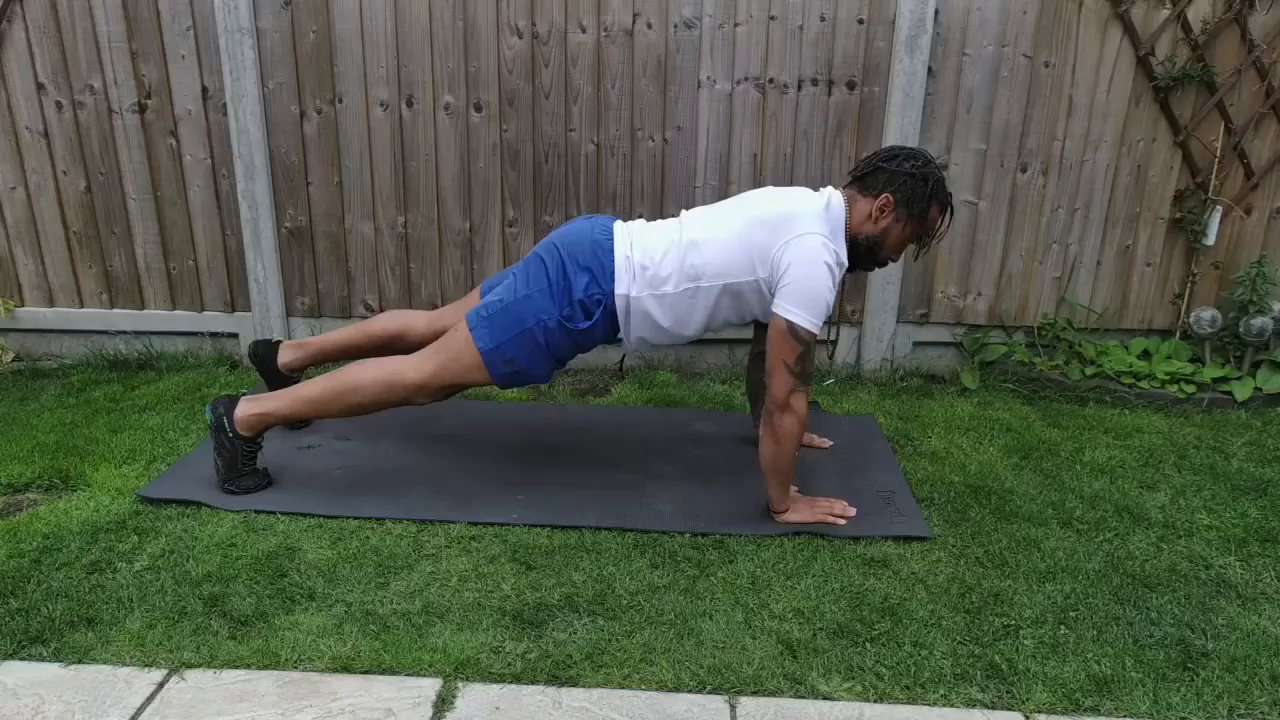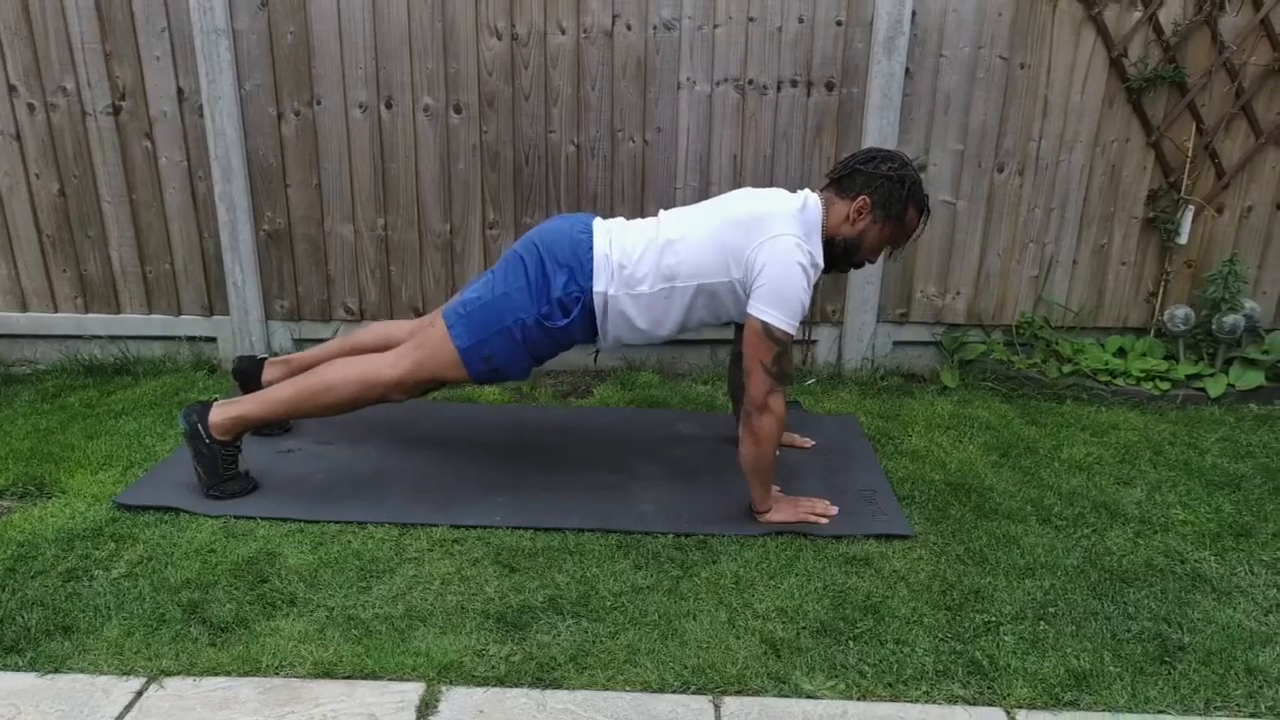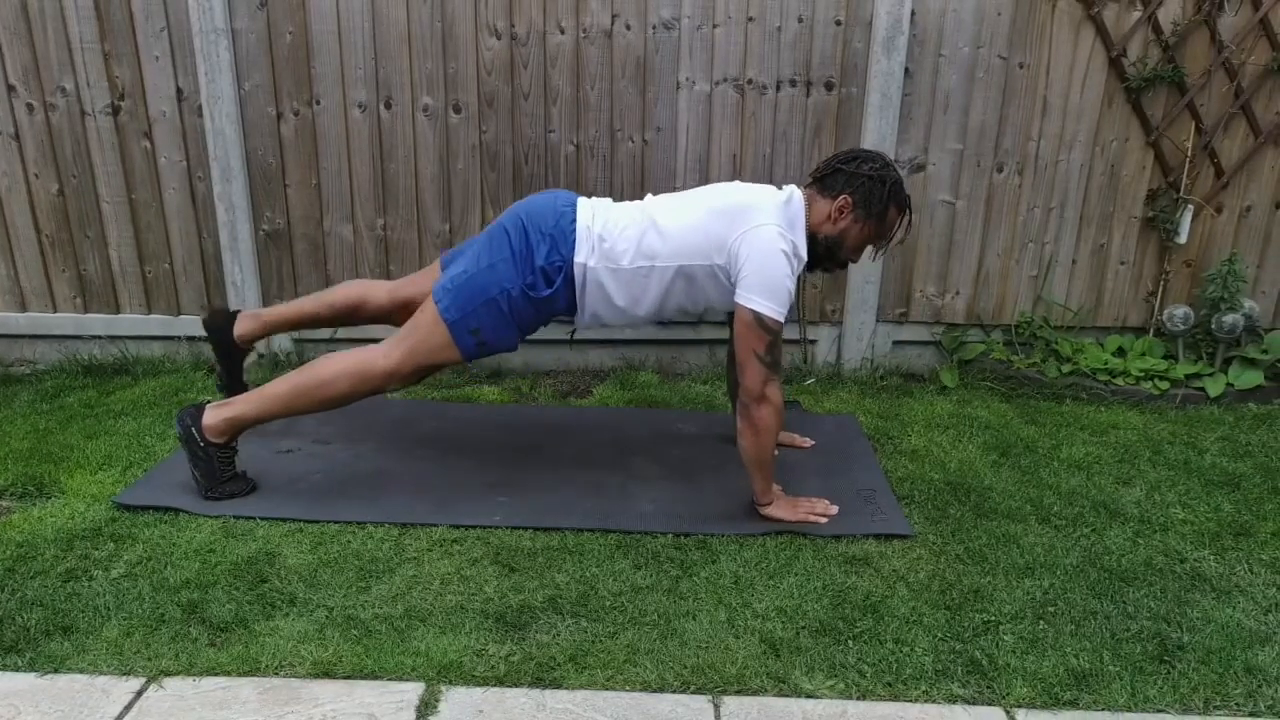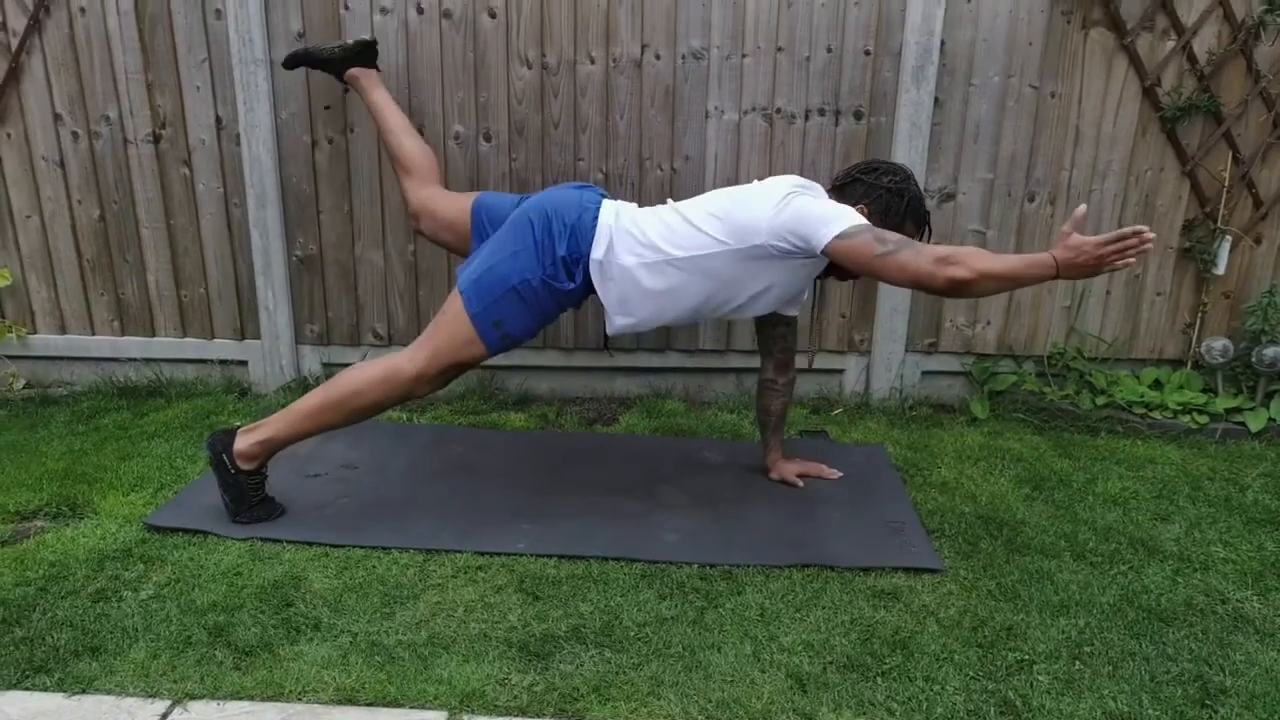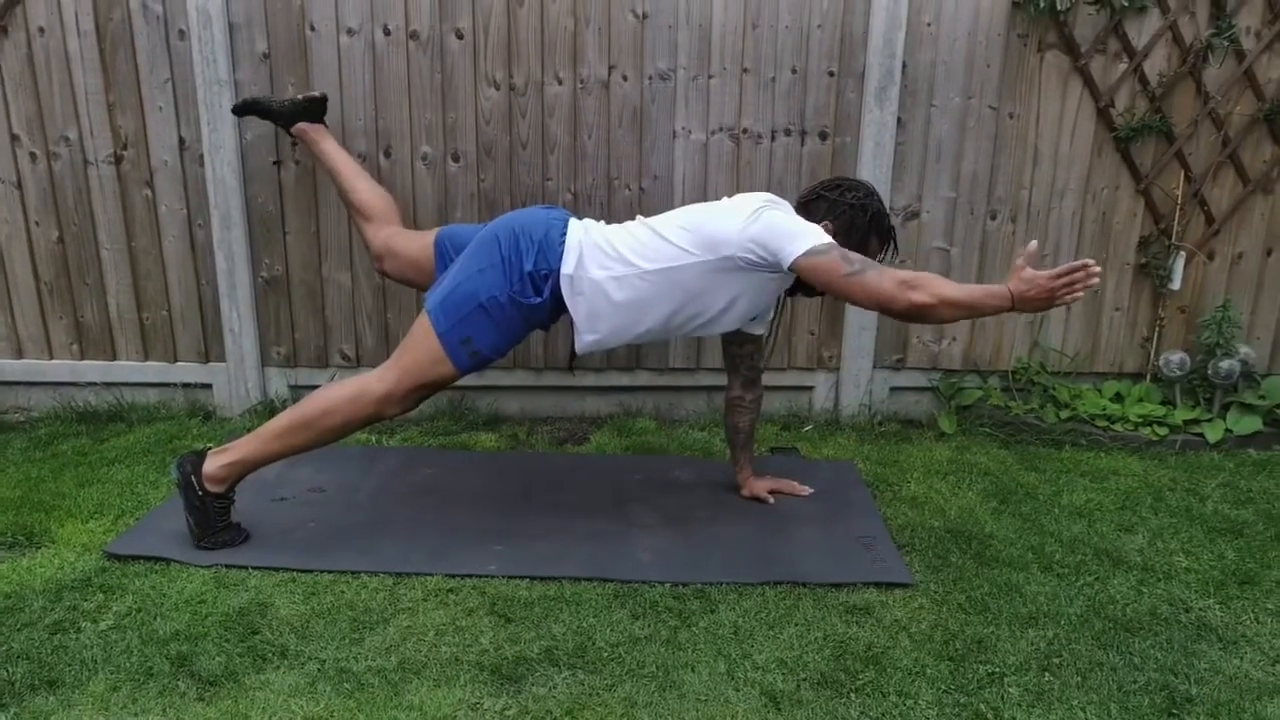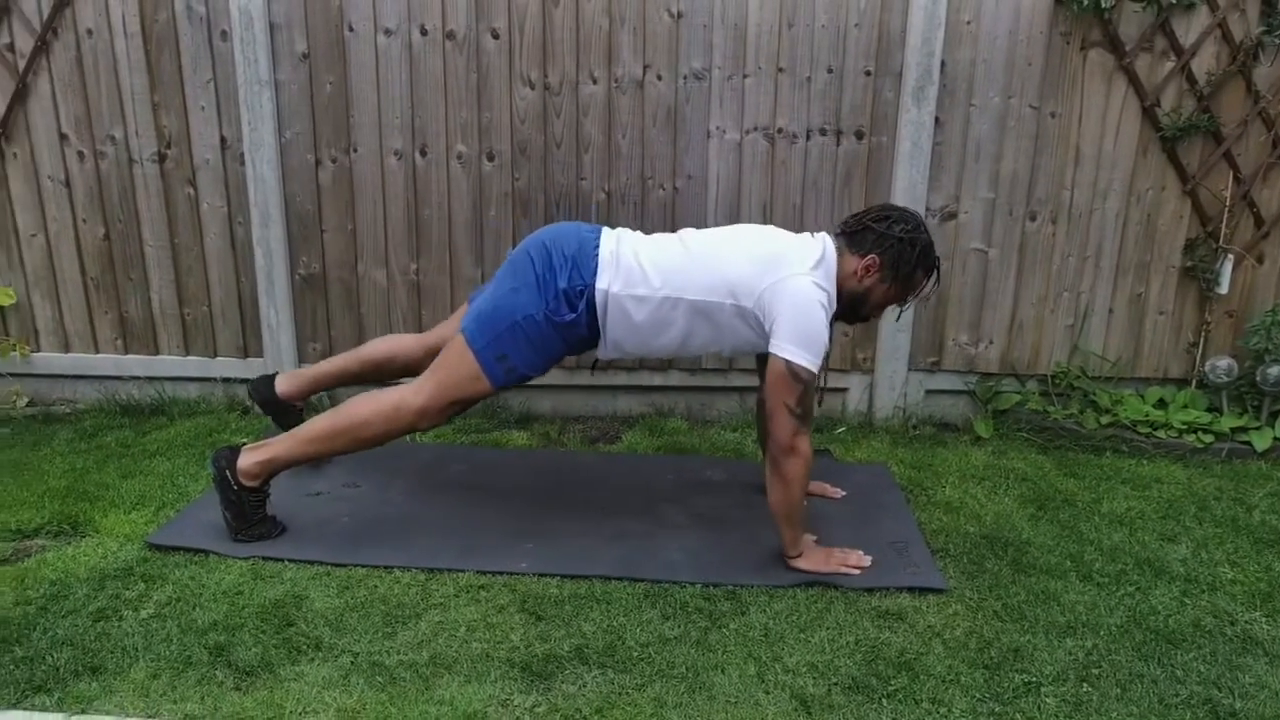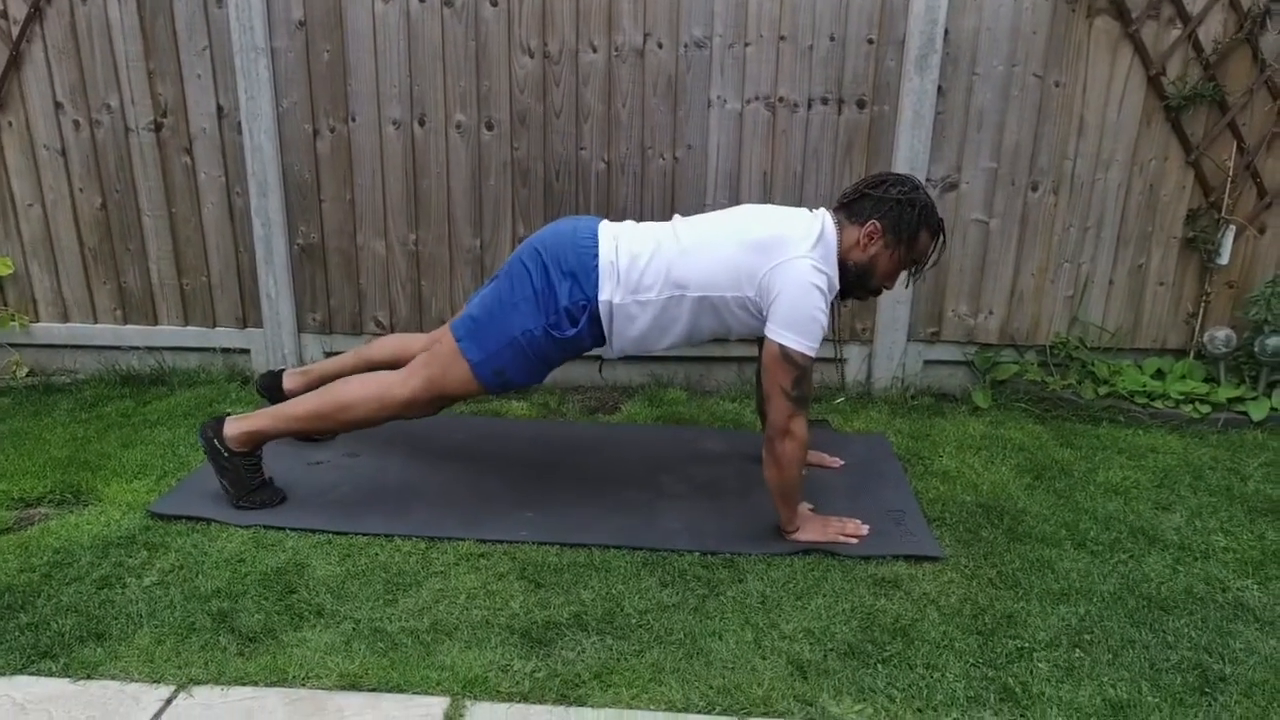
dt=0.7s
person 1, frame 1
left shoulder: (803, 212)
right shoulder: (817, 258)
left elbow: (762, 347)
right elbow: (786, 392)
left wrist: (770, 426)
right wrist: (784, 500)
left hip: (594, 252)
right hip: (588, 286)
left knee: (438, 326)
right knee: (429, 375)
left ankle: (286, 356)
right ankle: (246, 416)
person 1, frame 2
left shoulder: (782, 214)
right shoulder: (790, 257)
left elbow: (745, 365)
right elbow: (763, 391)
left wrist: (754, 425)
right wrist: (767, 500)
left hip: (572, 250)
right hip: (566, 287)
left knee: (422, 337)
right knee: (409, 373)
left ankle: (270, 371)
right ankle: (222, 421)
person 1, frame 3
left shoulder: (766, 210)
right shoulder: (774, 245)
left elbow: (745, 361)
right elbow: (759, 382)
left wrist: (756, 426)
right wrist: (769, 494)
left hip: (554, 231)
right hip: (546, 253)
left knee: (391, 302)
right knee: (399, 360)
left ankle: (243, 326)
right ankle: (217, 421)
person 1, frame 4
left shoulder: (792, 256)
right shoulder: (805, 212)
left elbow: (777, 360)
right elbow: (940, 273)
left wrist: (775, 457)
right wrist: (1059, 263)
left hip: (573, 229)
right hip: (568, 244)
left knee: (426, 204)
right knee: (424, 366)
left ankle: (360, 71)
right ankle: (246, 449)
person 1, frame 5
left shoulder: (760, 277)
right shoulder: (774, 229)
left elbow: (743, 376)
right elbow: (896, 293)
left wrist: (748, 471)
right wrist: (1011, 295)
left hip: (542, 261)
right hip: (534, 261)
left knee: (390, 244)
right knee: (394, 389)
left ankle: (306, 126)
right ankle: (214, 472)
person 1, frame 6
left shoulder: (797, 260)
right shoulder: (807, 297)
left elbow: (771, 403)
right elbow: (789, 435)
left wrist: (786, 475)
right wrist: (799, 548)
left hip: (572, 259)
right hip: (568, 282)
left knee: (429, 348)
right knee: (429, 399)
left ankle: (286, 388)
right ankle: (251, 465)
person 1, frame 7
left shoulder: (800, 233)
right shoulder: (807, 281)
right elbow: (785, 414)
left wrist: (785, 446)
right wrist: (794, 518)
left hip: (578, 254)
right hip: (574, 289)
left knee: (438, 350)
right knee: (423, 386)
left ankle: (293, 381)
right ankle: (239, 433)
